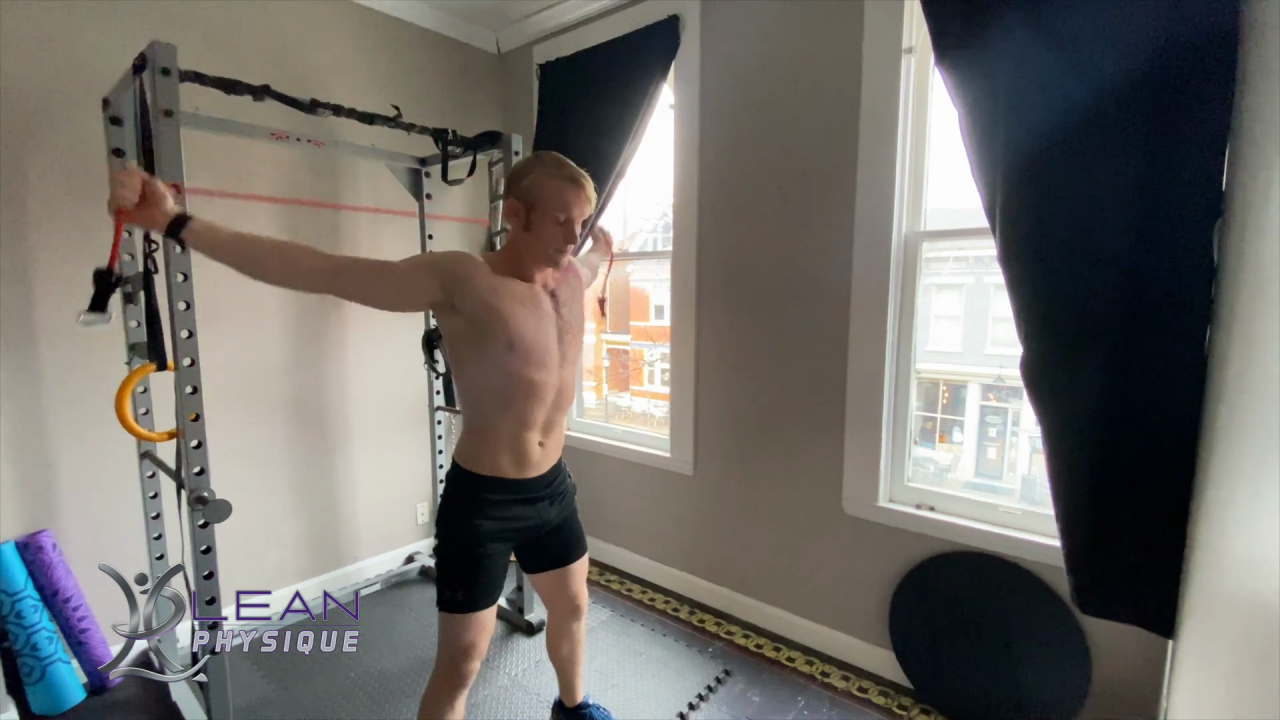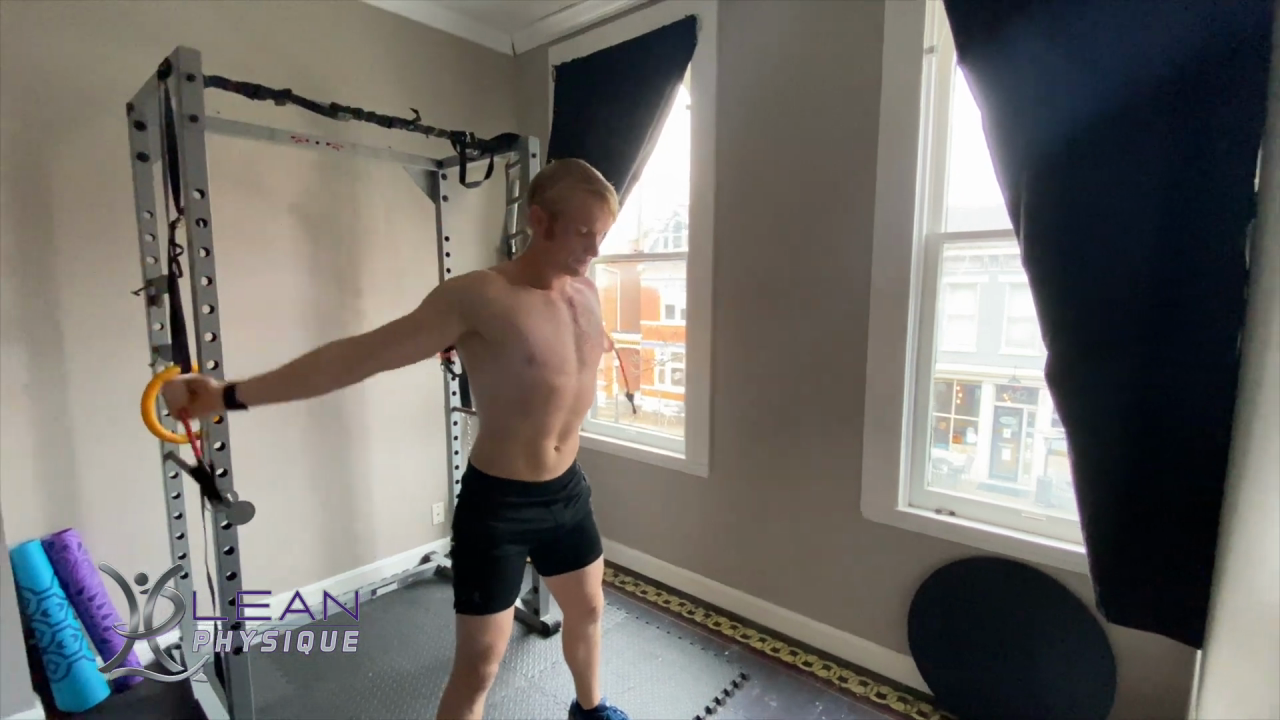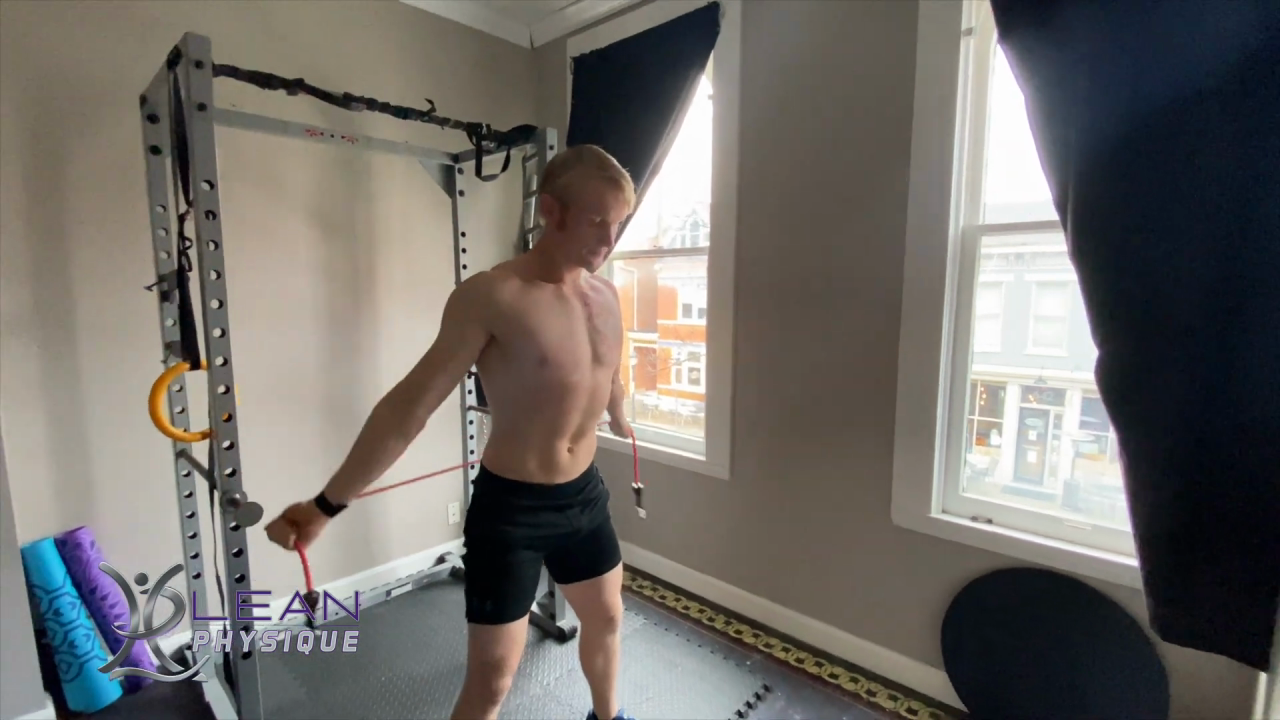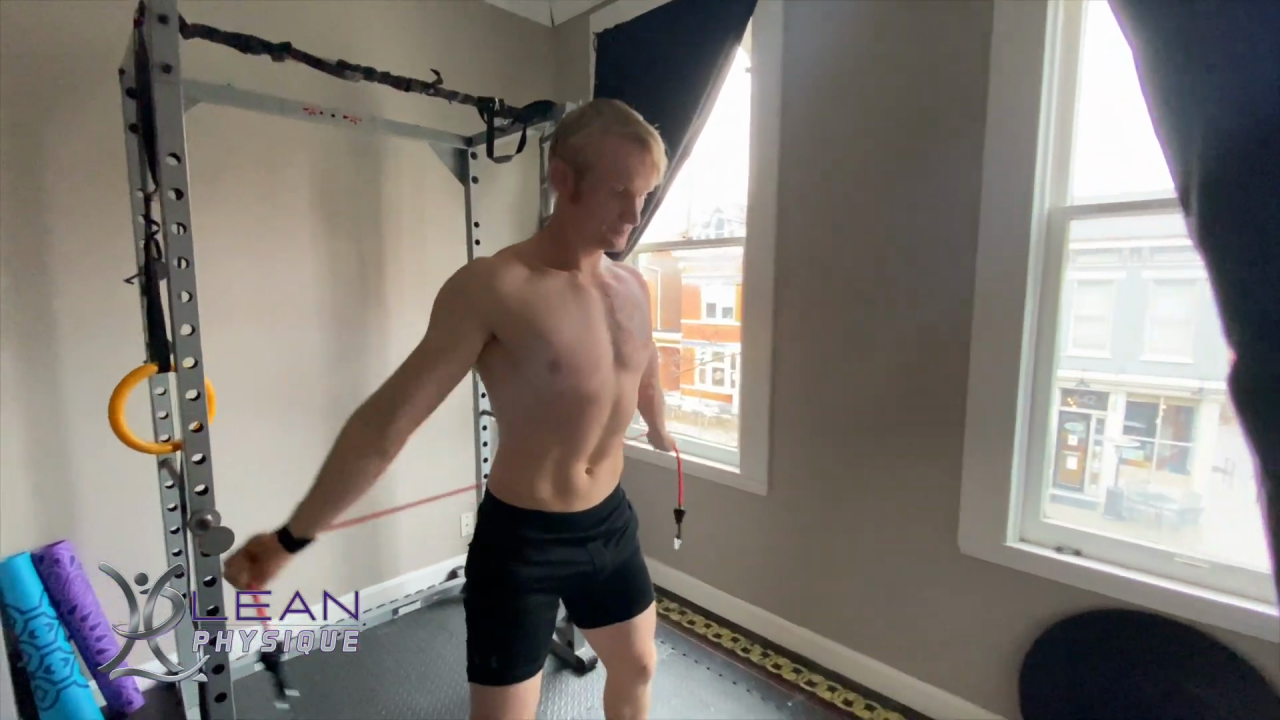
dt=0.5s
person 1, frame 1
left shoulder: (572, 276)
right shoulder: (460, 280)
right elbow: (322, 273)
right wrist: (178, 224)
left hip: (553, 488)
right hip: (480, 501)
left knee: (571, 608)
right knee: (459, 664)
person 1, frame 2
left shoulder: (585, 292)
right shoulder: (480, 297)
right elbow: (360, 355)
right wrist: (233, 396)
left hip: (567, 492)
right hip: (496, 504)
left knee: (588, 610)
right knee: (478, 667)
person 1, frame 3
left shoulder: (604, 294)
right shoulder: (492, 297)
right elbow: (410, 404)
left wrist: (617, 415)
right wrist: (326, 504)
left hip: (584, 497)
right hip: (509, 509)
left knee: (605, 619)
person 1, frame 4
left shoulder: (633, 286)
right shoulder: (493, 290)
right elbow: (391, 416)
left wrist: (658, 429)
right wrist: (291, 536)
left hip: (610, 525)
right hip: (521, 541)
left knee: (637, 667)
